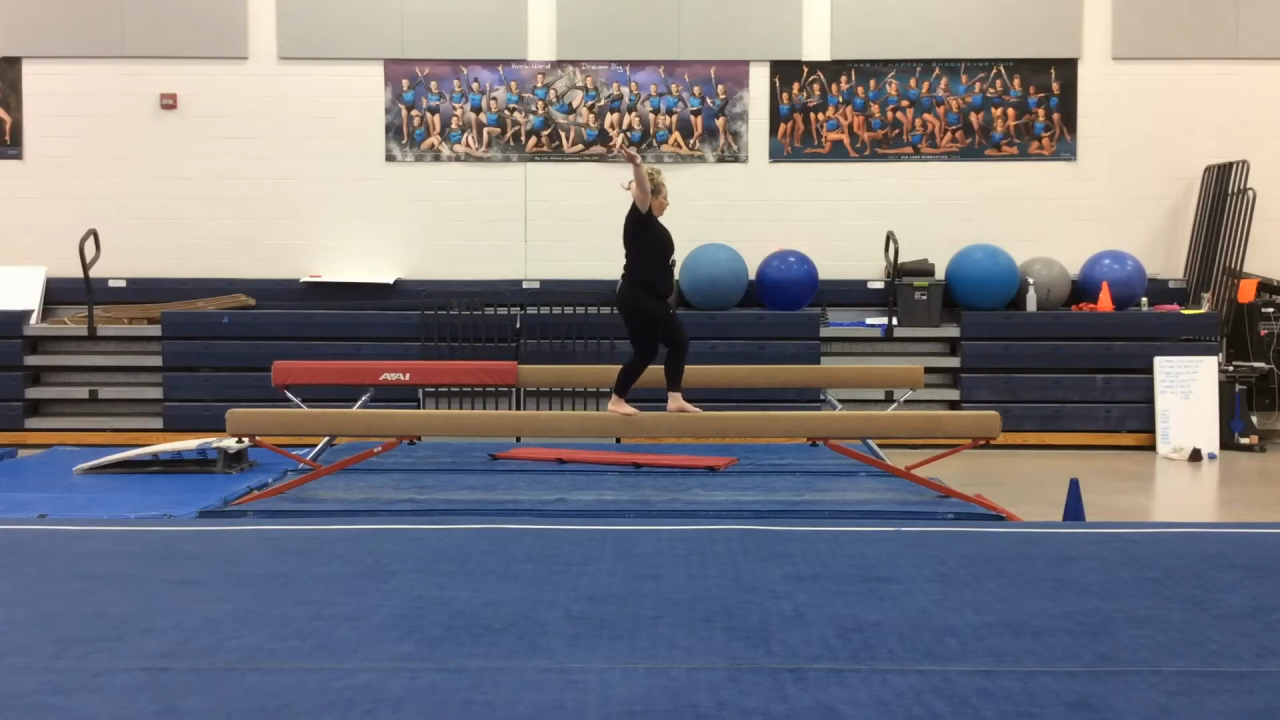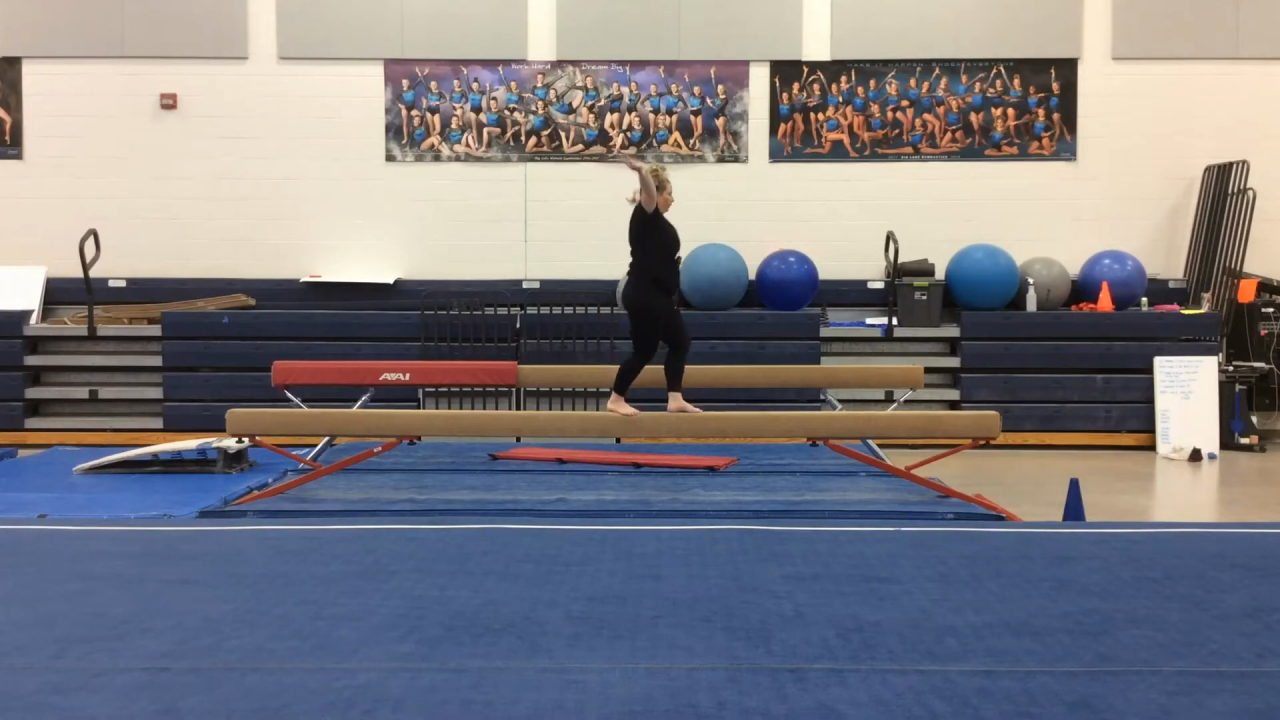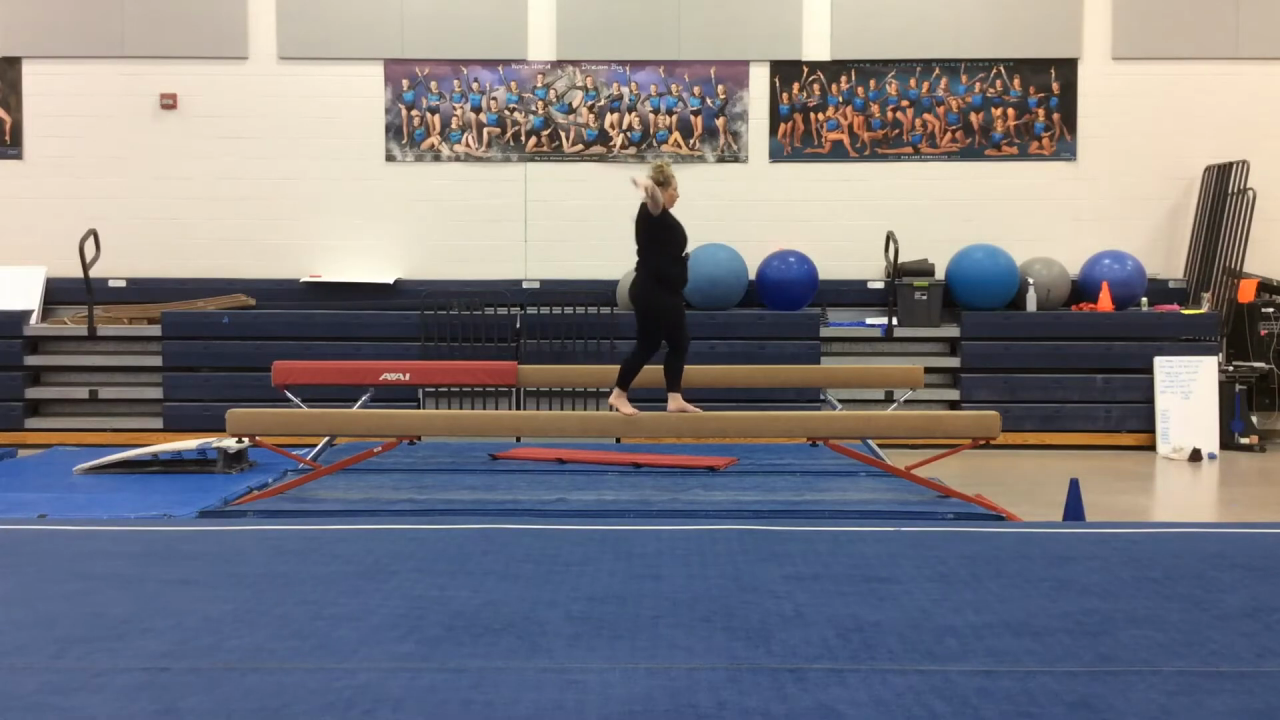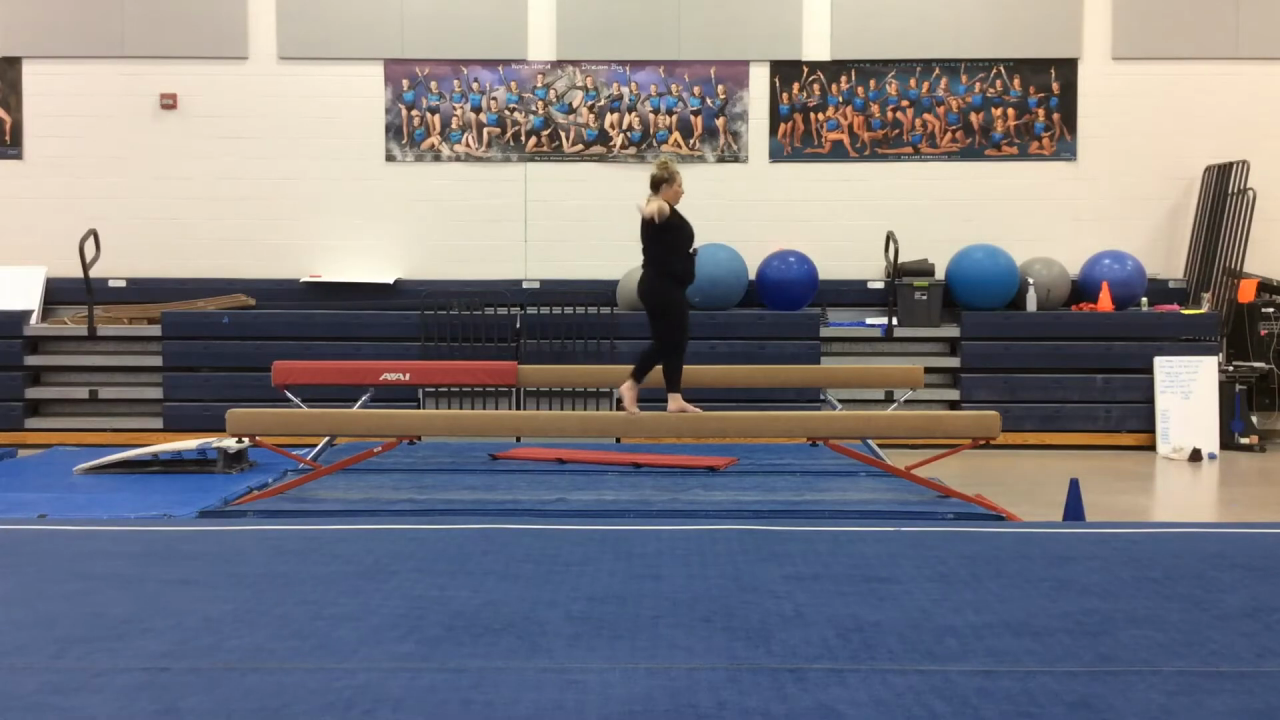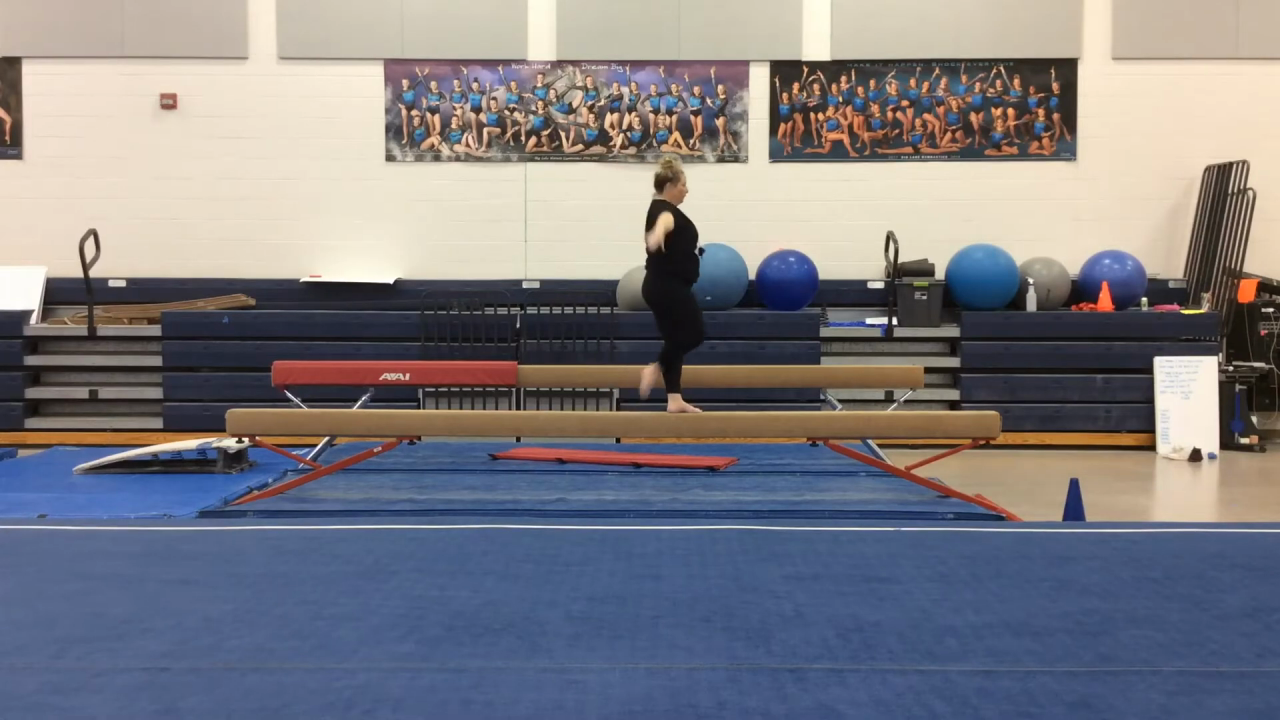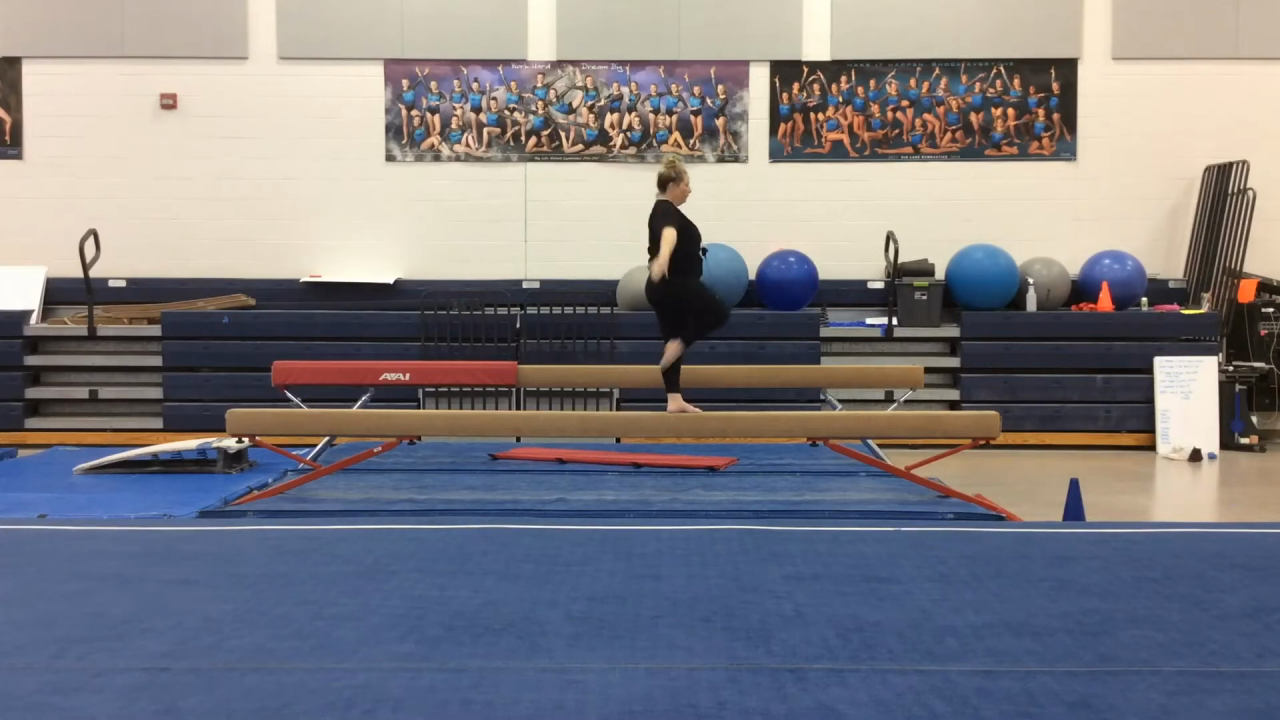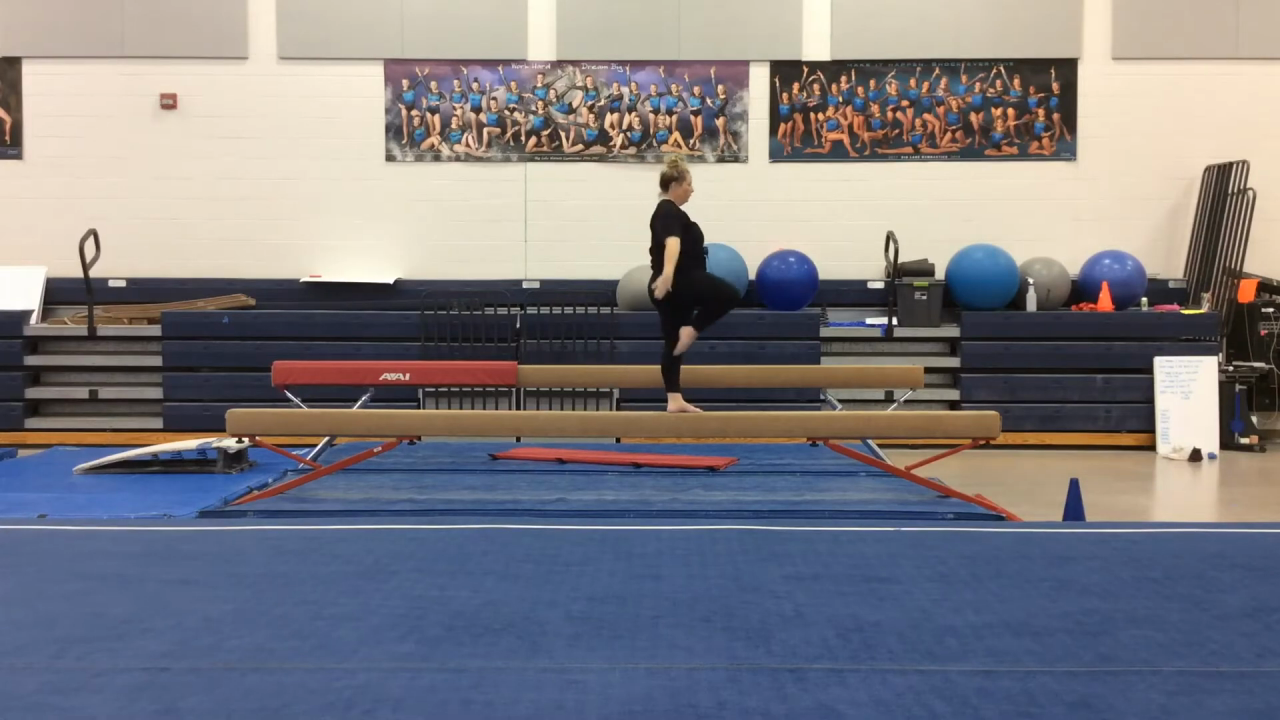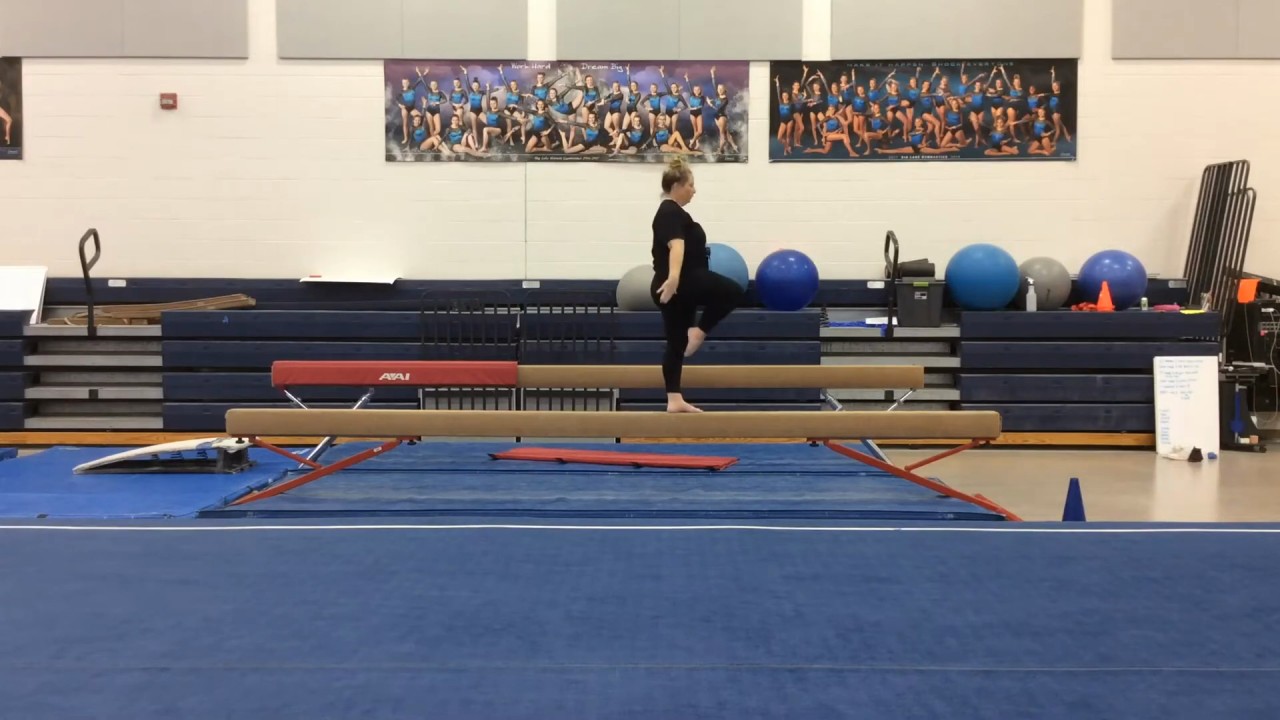
dt=0.1s
person 1, frame 1
left shoulder: (650, 223)
right shoulder: (640, 220)
left elbow: (642, 192)
right elbow: (643, 192)
left wrist: (635, 186)
right wrist: (637, 165)
left hip: (653, 299)
right hip: (637, 298)
left knee: (679, 343)
right knee: (645, 352)
left ankle: (675, 400)
right ankle: (616, 400)
person 1, frame 2
left shoulder: (653, 217)
right shoulder: (645, 215)
left elbow: (651, 195)
right elbow: (648, 196)
left wrist: (642, 185)
right wrist: (642, 171)
left hip: (659, 296)
right hip: (643, 295)
left knee: (680, 343)
right knee: (644, 350)
left ankle: (675, 399)
right ankle: (616, 400)
person 1, frame 3
left shoulder: (661, 215)
right shoulder: (652, 212)
right elbow: (654, 199)
left wrist: (651, 187)
right wrist: (648, 186)
left hip: (665, 292)
right hip: (651, 292)
left knee: (679, 343)
right knee: (647, 346)
left ankle: (675, 399)
right ankle: (618, 395)
person 1, frame 4
left shoulder: (666, 212)
right shoulder: (660, 209)
right elbow: (659, 205)
right wrist: (652, 207)
left hip: (666, 287)
right hip: (661, 287)
left knee: (674, 343)
right knee: (667, 343)
left ankle: (675, 399)
right ankle: (631, 385)
person 1, frame 5
left shoulder: (666, 210)
right shoulder: (662, 208)
right elbow: (665, 220)
right wrist: (658, 233)
left hip: (668, 286)
right hip: (666, 286)
left knee: (679, 338)
right knee: (694, 335)
left ankle: (675, 400)
right ankle: (656, 369)
person 1, frame 6
left shoulder: (665, 210)
right shoulder: (666, 211)
right elbow: (668, 235)
right wrist: (662, 259)
left hip: (671, 285)
right hip: (673, 284)
left knee: (674, 343)
right knee: (718, 314)
left ankle: (674, 400)
right ankle: (677, 343)
person 1, frame 7
left shoulder: (668, 211)
right shoulder: (668, 212)
right elbow: (672, 243)
right wrist: (666, 275)
left hip: (675, 284)
right hip: (677, 283)
left knee: (674, 342)
right knee: (728, 296)
left ankle: (675, 400)
right ankle: (690, 331)
person 1, frame 8
left shoulder: (669, 212)
right shoulder: (671, 213)
right elbow: (676, 245)
right wrist: (673, 277)
left hip: (679, 285)
right hip: (681, 284)
left knee: (676, 342)
right knee: (732, 292)
left ankle: (675, 400)
right ankle: (699, 331)
